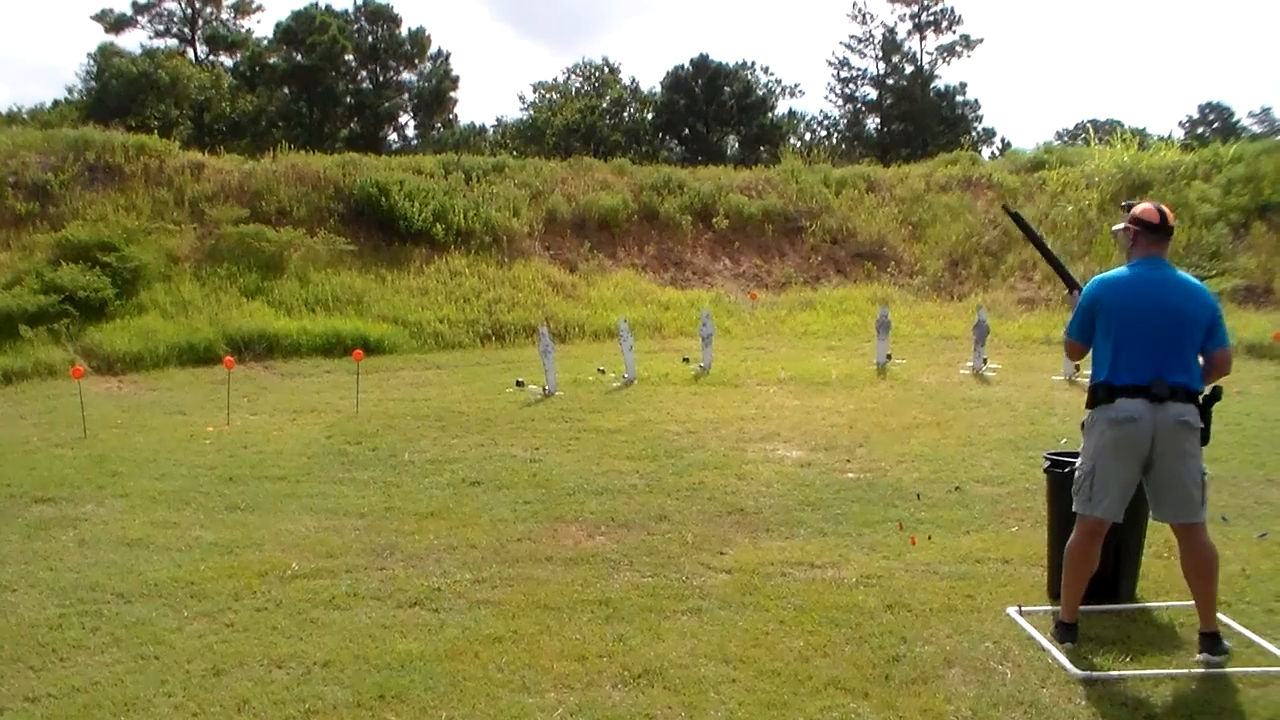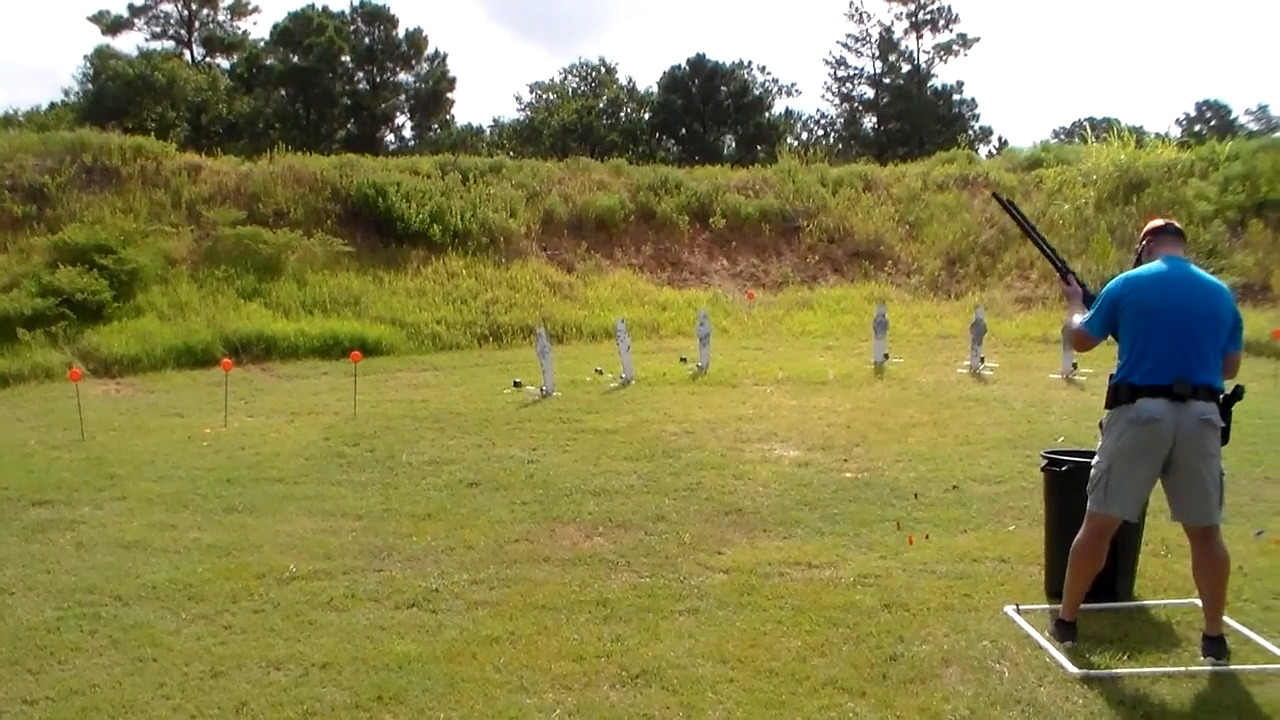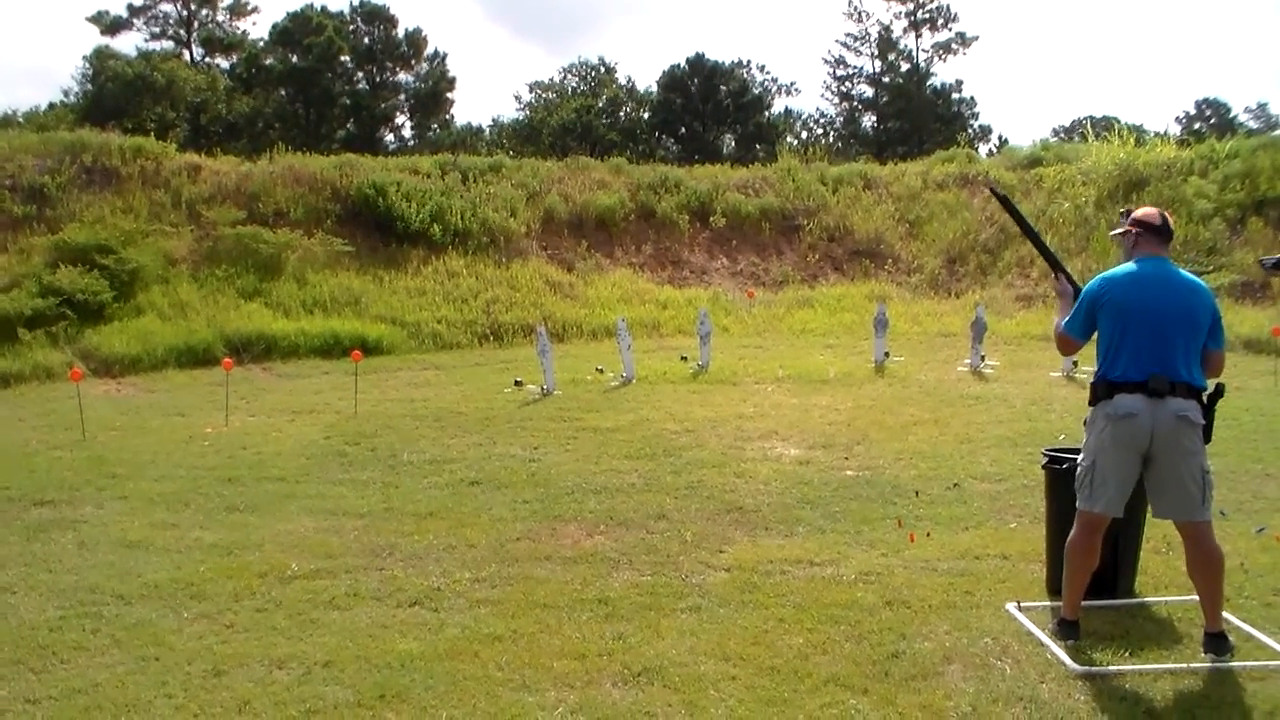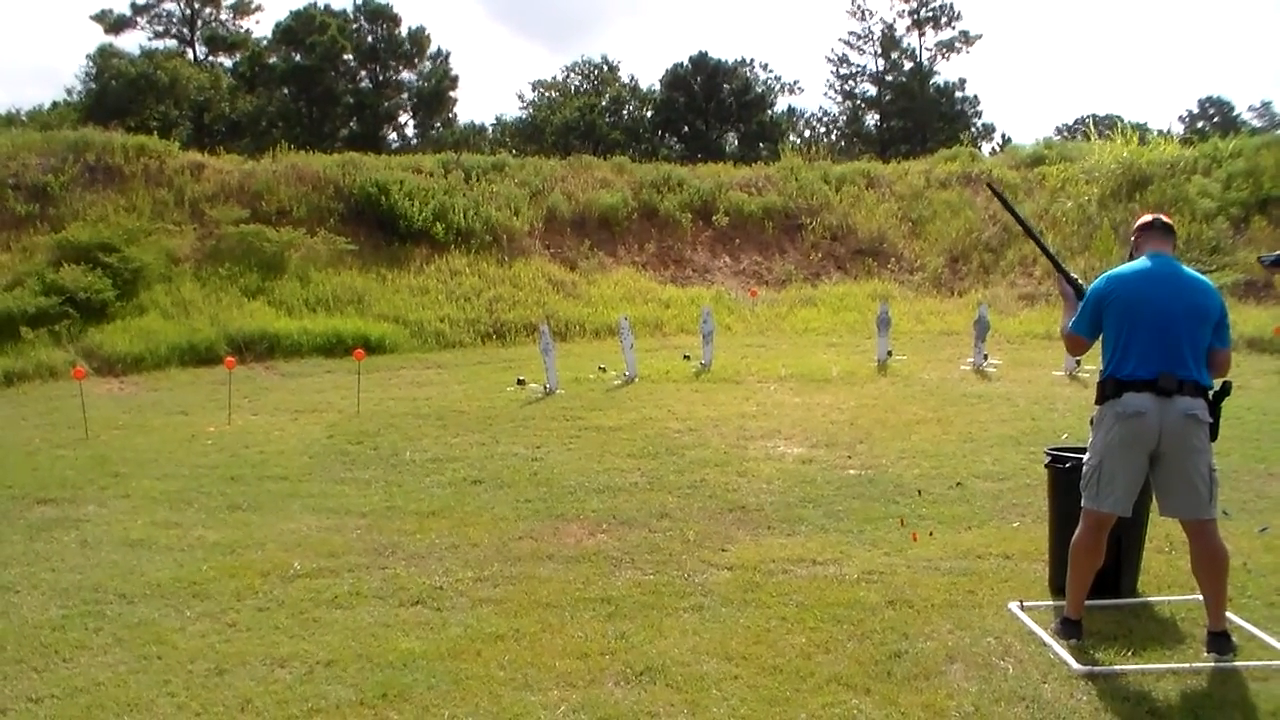
dt=0.7s
person 1, frame 1
left shoulder: (1103, 288)
right shoulder: (1199, 294)
left elbow: (1074, 351)
right elbow: (1221, 365)
left wrist: (1079, 312)
left hip: (1117, 414)
right hip: (1177, 417)
left knee: (1090, 525)
right knee: (1192, 529)
left ankle: (1067, 623)
right ankle: (1210, 636)
person 1, frame 2
left shoulder: (1129, 284)
right shoulder: (1221, 293)
left elbow: (1081, 340)
right elbow: (1231, 365)
left wrist: (1075, 303)
left hip: (1139, 413)
right hip: (1199, 417)
left knee: (1100, 522)
right knee: (1205, 530)
left ankle: (1065, 621)
right ankle: (1214, 637)
person 1, frame 3
left shoulder: (1105, 285)
right shoulder: (1200, 292)
left elbow: (1065, 344)
right elbow: (1214, 366)
left wrist: (1064, 300)
left hip: (1119, 410)
right hip: (1180, 413)
left knee: (1090, 520)
right knee: (1196, 526)
left ankle: (1068, 619)
right ankle: (1215, 632)
person 1, frame 4
left shoulder: (1111, 283)
right shoulder: (1208, 292)
left elbow: (1074, 345)
right elbow: (1221, 364)
left wrist: (1069, 301)
left hip: (1127, 409)
right hip: (1187, 412)
left knee: (1095, 519)
right knee: (1202, 525)
left ankle: (1071, 619)
right ankle: (1218, 631)
